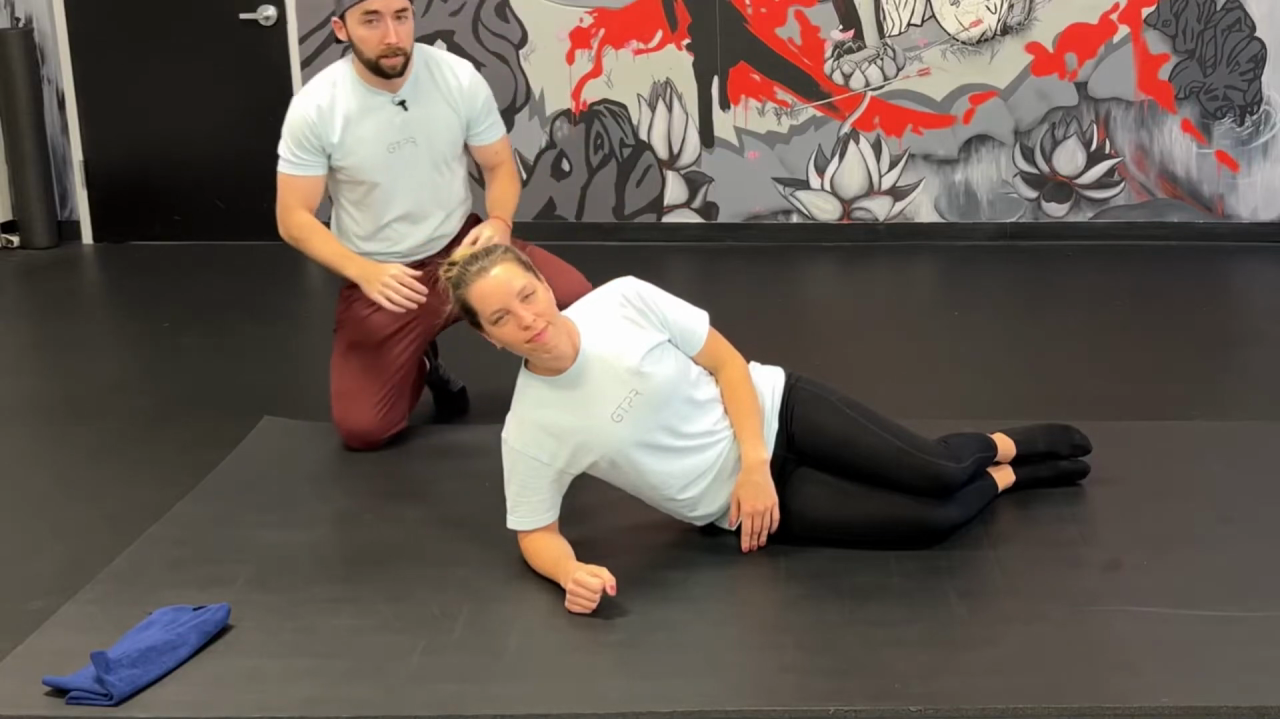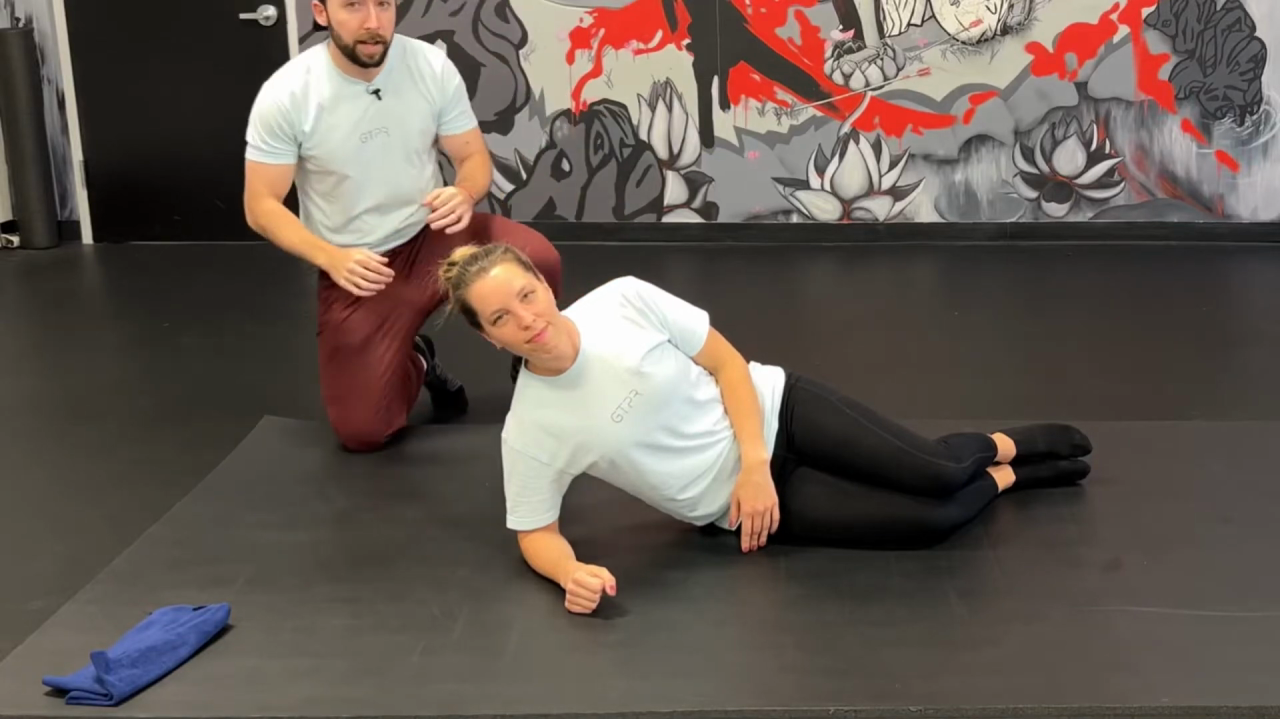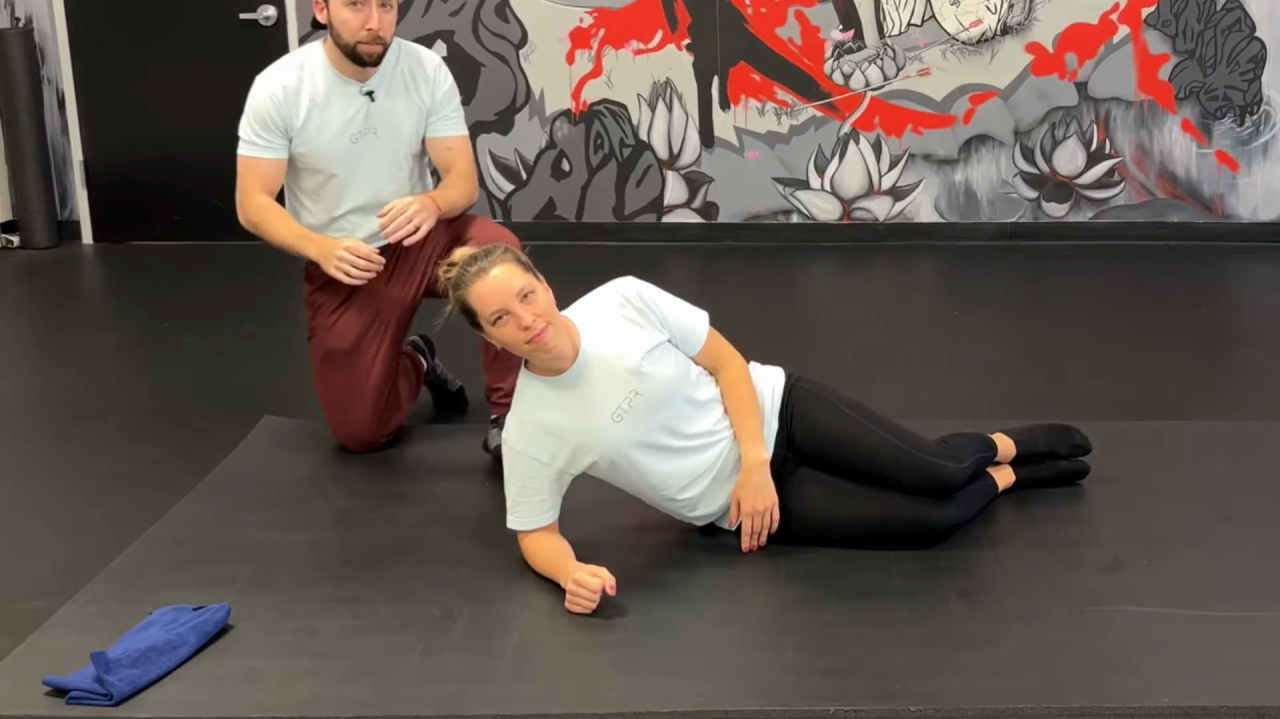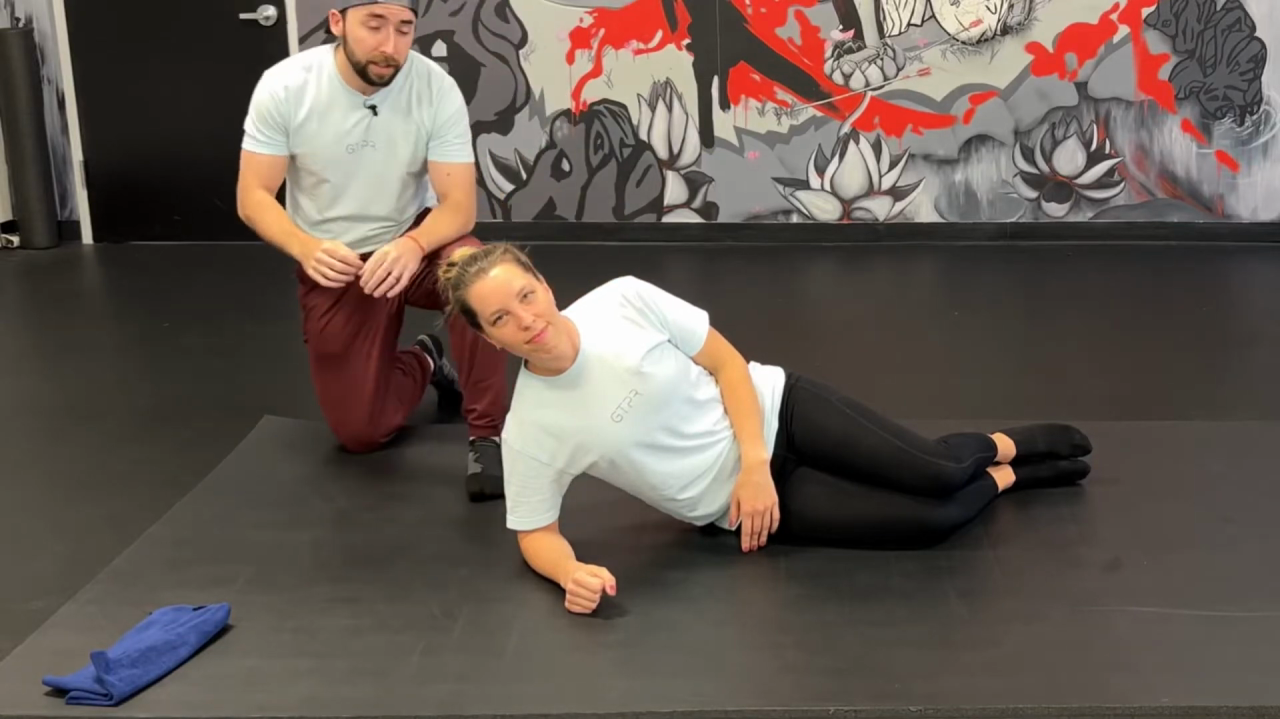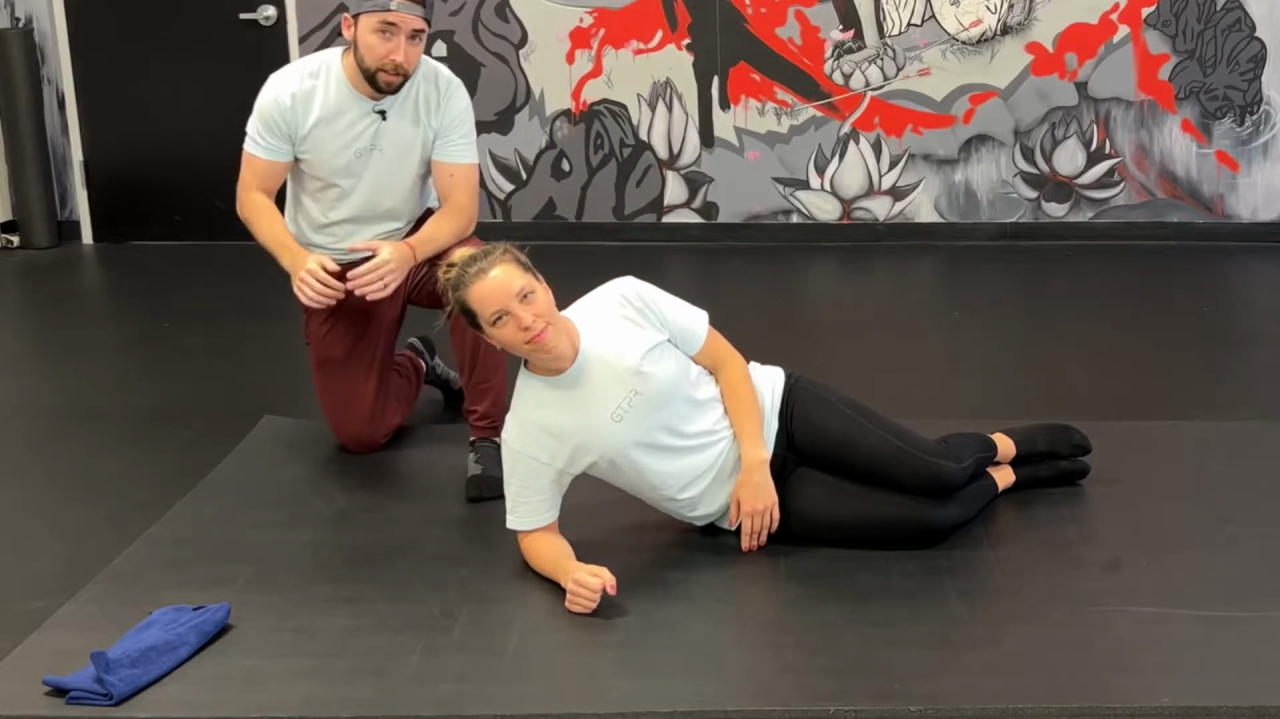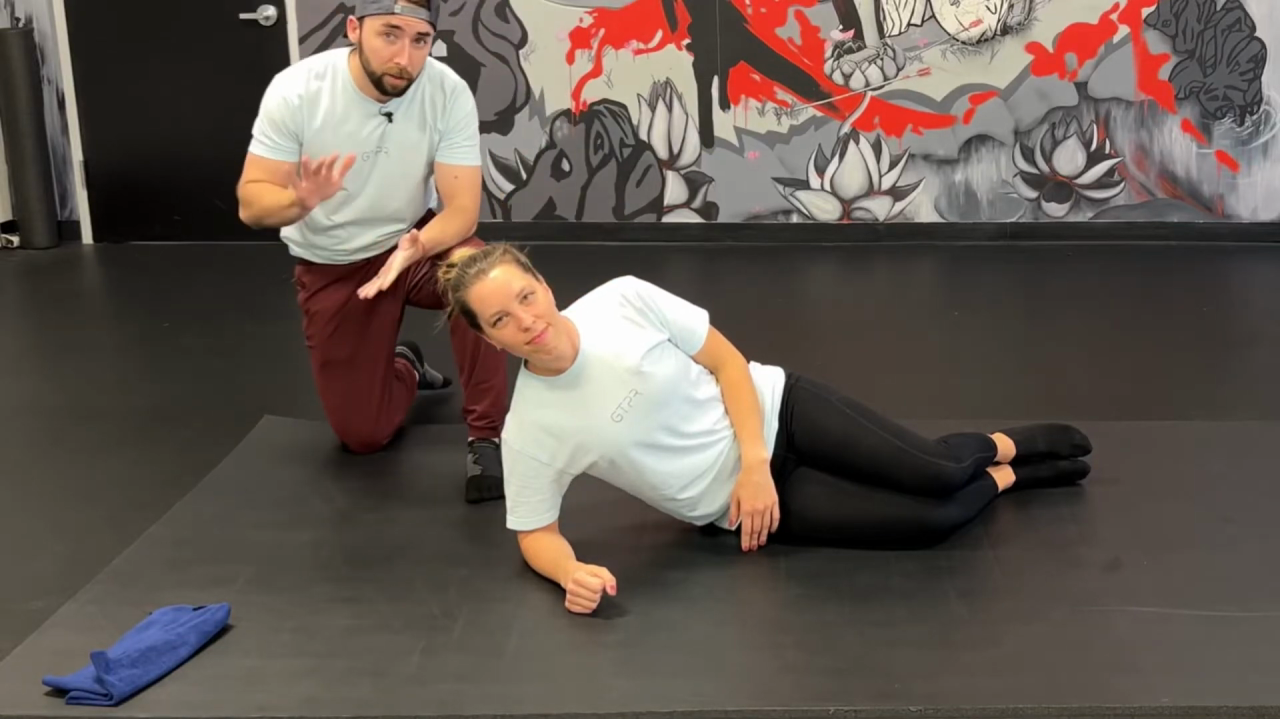
dt=0.2s
person 1, frame 1
left shoulder: (624, 299)
right shoulder: (527, 432)
left elbow: (729, 364)
right elbow: (535, 533)
left wrist: (755, 462)
right wrist: (571, 573)
left hip: (771, 412)
right hip: (727, 497)
left knee: (937, 474)
right knee: (932, 522)
left ankle: (1007, 445)
right ankle: (1007, 478)
person 1, frame 2
left shoulder: (624, 299)
right shoulder: (529, 431)
left elbow: (729, 364)
right elbow: (535, 533)
left wrist: (754, 462)
right wrist: (571, 573)
left hip: (773, 410)
right hip: (731, 500)
left knee: (937, 472)
right knee: (931, 522)
left ankle: (1006, 446)
right ankle: (1006, 478)
person 1, frame 3
left shoulder: (624, 299)
right shoulder: (529, 431)
left elbow: (729, 364)
right elbow: (535, 533)
left wrist: (755, 463)
right wrist: (570, 573)
left hip: (773, 409)
right hip: (730, 500)
left knee: (936, 472)
right knee: (930, 522)
left ankle: (1006, 447)
right ankle: (1004, 478)
person 1, frame 4
left shoulder: (623, 299)
right shoulder: (528, 430)
left elbow: (728, 363)
right elbow: (535, 533)
left wrist: (755, 464)
right wrist: (570, 572)
left hip: (772, 411)
right hip: (728, 501)
left knee: (936, 473)
right knee: (931, 521)
left ankle: (1007, 446)
right ankle: (1004, 479)
person 1, frame 5
left shoulder: (623, 298)
right shoulder: (528, 430)
left elbow: (728, 363)
right elbow: (535, 534)
left wrist: (755, 463)
right wrist: (571, 573)
left hip: (772, 411)
right hip: (729, 501)
left knee: (936, 474)
right knee: (932, 521)
left ankle: (1008, 445)
right ankle: (1005, 479)
person 1, frame 6
left shoulder: (623, 298)
right shoulder: (529, 430)
left elbow: (729, 363)
right elbow: (535, 533)
left wrist: (755, 461)
right wrist: (570, 572)
left hip: (773, 409)
right hip: (731, 499)
left knee: (936, 472)
right knee: (931, 522)
left ankle: (1008, 445)
right ankle: (1004, 478)
person 2, frame 1
left shoulder: (459, 77)
right shoulder: (314, 108)
left elbow: (501, 168)
right elbow: (294, 219)
left wrist: (498, 222)
right wrist: (367, 273)
left hip: (460, 246)
right hip: (376, 276)
left knee: (574, 300)
right knee: (362, 430)
right ankle: (420, 365)
person 2, frame 2
left shoulder: (432, 66)
right shoulder: (284, 96)
left elbow: (474, 158)
right elbow: (261, 207)
left wrist: (465, 194)
right wrist: (332, 259)
left hip: (432, 236)
right hip: (357, 268)
left knee: (539, 260)
right knee: (362, 432)
right ankle: (416, 363)
person 2, frame 3
left shoulder: (427, 70)
right shoulder: (278, 89)
left elbow: (463, 178)
right elbow: (252, 205)
left wrist: (431, 205)
right wrist: (322, 249)
left hip: (419, 238)
right hip: (341, 267)
left knee: (498, 251)
right knee: (360, 434)
left ankle: (506, 412)
right ankle: (415, 364)
person 2, frame 4
left shoulder: (437, 89)
right shoulder: (283, 87)
left elbow: (460, 205)
right elbow: (252, 196)
left wrist: (412, 246)
right wrist: (306, 247)
left hip: (413, 244)
right hip: (333, 268)
right knee: (360, 434)
left ankle: (487, 436)
right ankle: (422, 365)
person 2, frame 5
left shoulder: (445, 92)
right shoulder: (289, 91)
left elbow: (461, 207)
right elbow: (252, 195)
left wrist: (408, 253)
right wrist: (295, 259)
left hip: (414, 242)
right hip: (333, 269)
right knee: (360, 434)
left ankle: (487, 436)
right ankle: (416, 365)
person 2, frame 6
left shoulder: (450, 93)
right shoulder: (295, 91)
left elbow: (463, 208)
right elbow: (252, 200)
left wrist: (416, 247)
right wrist: (303, 200)
left hip: (415, 240)
right hip: (331, 268)
right knee: (363, 436)
left ankle: (486, 436)
right ankle: (404, 368)
